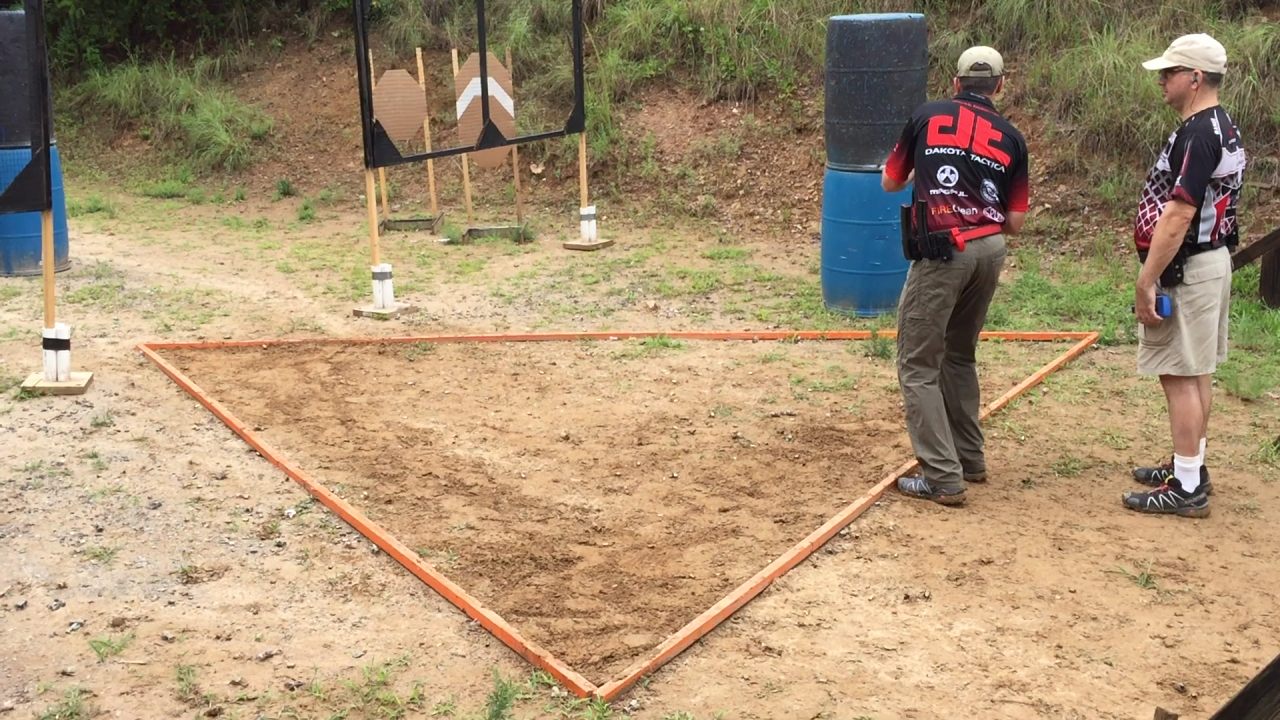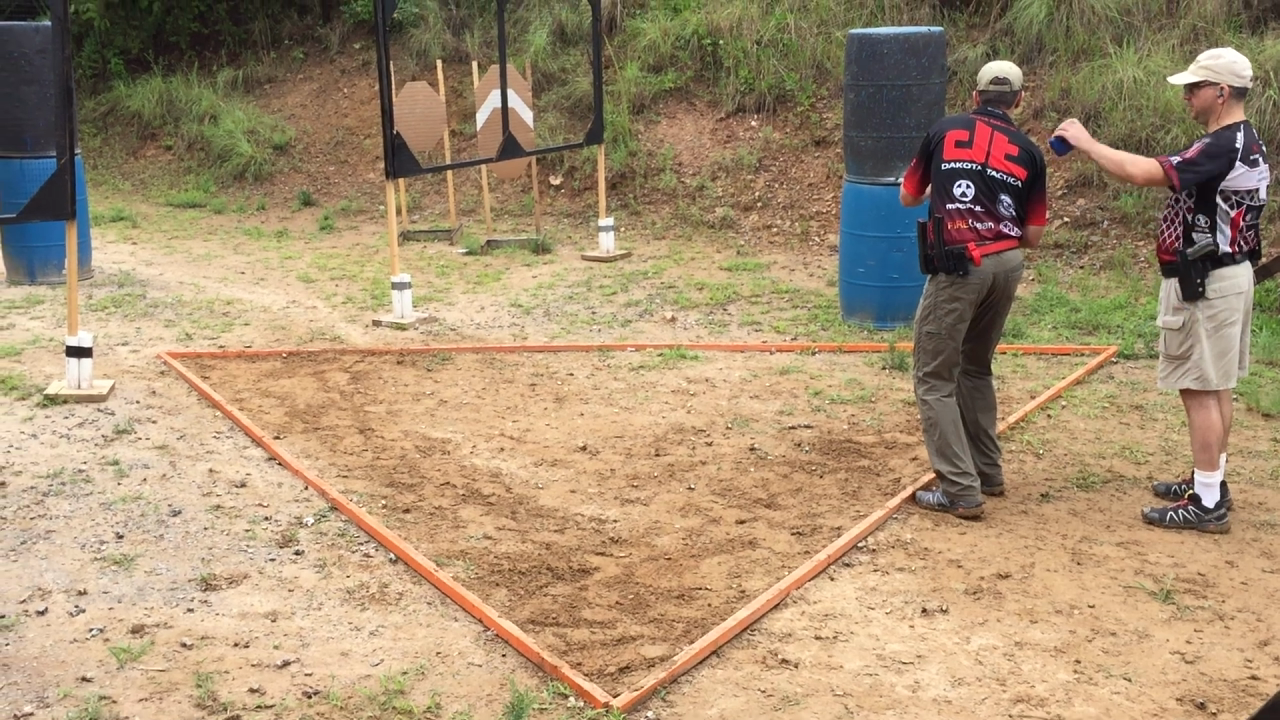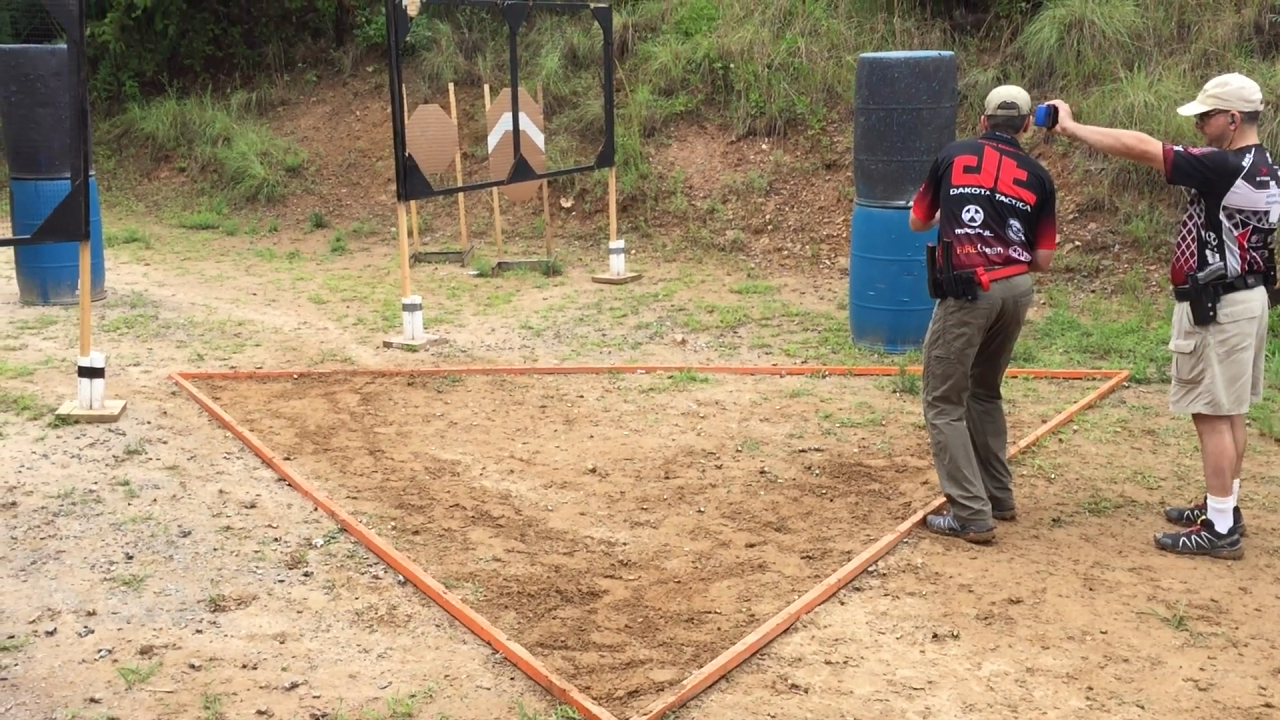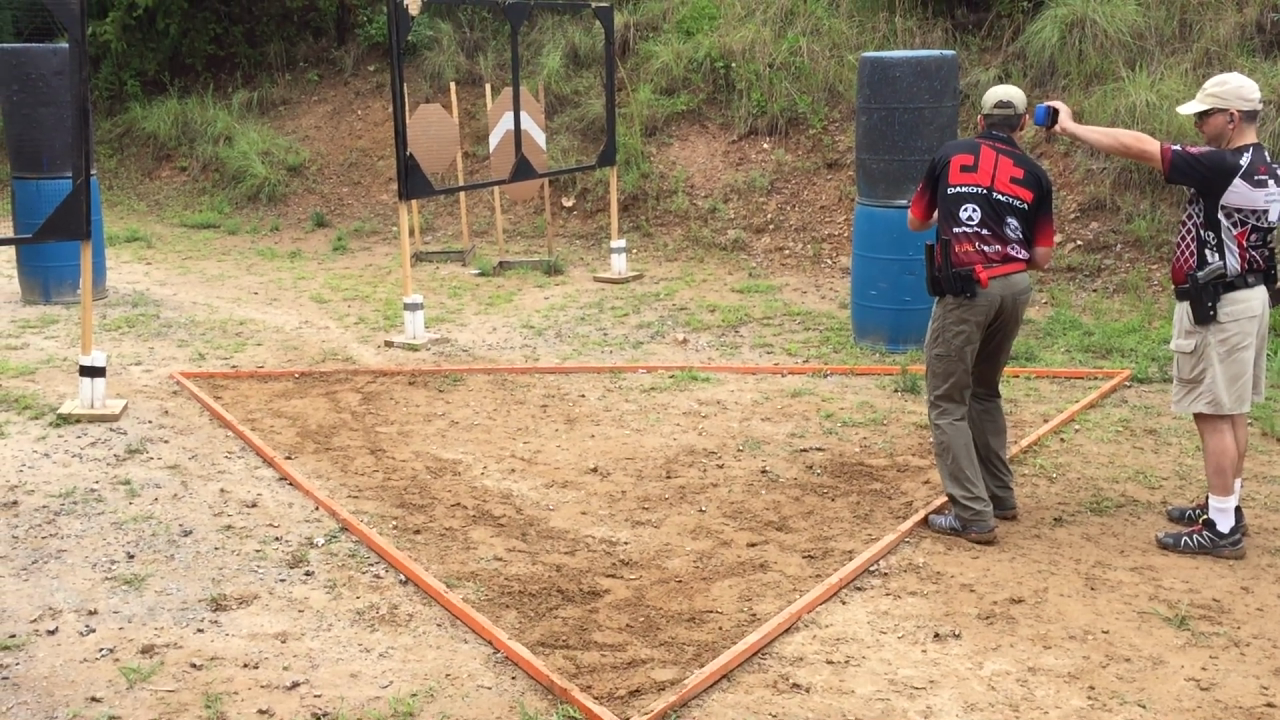
dt=0.7s
person 1, frame 1
left shoulder: (1198, 134)
right shoulder: (1220, 127)
left elbow: (1178, 215)
left wrist: (1146, 281)
left hip: (1185, 268)
right hip: (1208, 259)
left knee: (1179, 374)
right knee: (1196, 371)
left ankle: (1186, 487)
right ankle: (1188, 468)
person 1, frame 2
left shoulder: (1222, 147)
right shoulder: (1244, 142)
left elbow: (1146, 172)
left wrist: (1084, 142)
left hip: (1205, 283)
right hip: (1228, 274)
left knee: (1200, 389)
right knee: (1217, 385)
left ankle: (1207, 503)
right ankle: (1210, 483)
person 1, frame 3
left shoulder: (1227, 168)
left elbow: (1140, 147)
left wrist: (1072, 127)
left hip: (1217, 307)
left knee: (1213, 414)
right knee: (1231, 411)
left ankle: (1219, 529)
right ankle: (1223, 508)
person 1, frame 4
left shoulder: (1224, 167)
left elbow: (1137, 146)
left wrist: (1071, 128)
left hip: (1217, 306)
left knee: (1214, 415)
right knee: (1232, 410)
left ankle: (1220, 529)
right ankle: (1224, 507)
person 2, frame 1
left shoulder: (926, 116)
right shoulder: (1011, 137)
left elbow: (890, 182)
right elbow: (1014, 221)
left hip: (943, 253)
right hip: (990, 251)
left knee: (919, 363)
right knee: (959, 355)
left ankle: (942, 477)
right ankle: (970, 458)
person 2, frame 2
left shoulder: (944, 131)
right shoulder: (1029, 152)
left elbow: (909, 197)
right elbow: (1033, 235)
left hip: (961, 267)
right hip: (1007, 266)
left knee: (935, 377)
right knee: (975, 367)
left ankle: (960, 490)
right ankle: (988, 471)
person 2, frame 3
left shoulder: (953, 156)
right shoulder: (1038, 176)
left elbow: (917, 222)
right elbow: (1042, 260)
left hip: (969, 292)
right hip: (1016, 290)
left knee: (944, 401)
right knee: (984, 392)
left ankle: (971, 515)
right ankle: (998, 496)
person 2, frame 4
left shoulder: (950, 155)
right shoulder: (1034, 174)
left elbow: (916, 222)
right elbow: (1042, 258)
left hip: (965, 291)
right hip: (1015, 288)
left knee: (949, 404)
right knee: (984, 393)
left ankle: (973, 516)
right ankle: (1000, 497)
